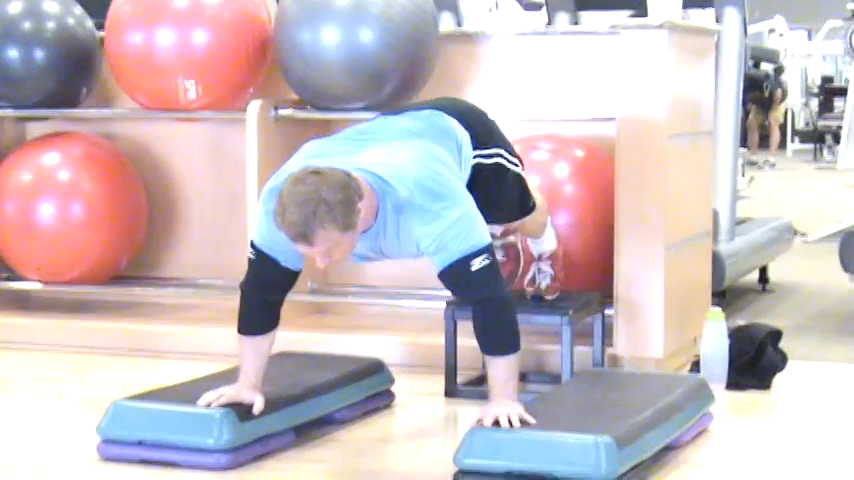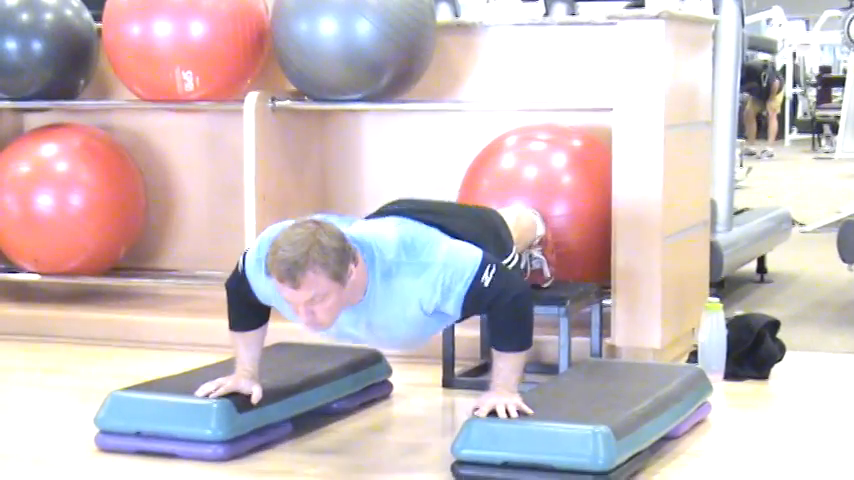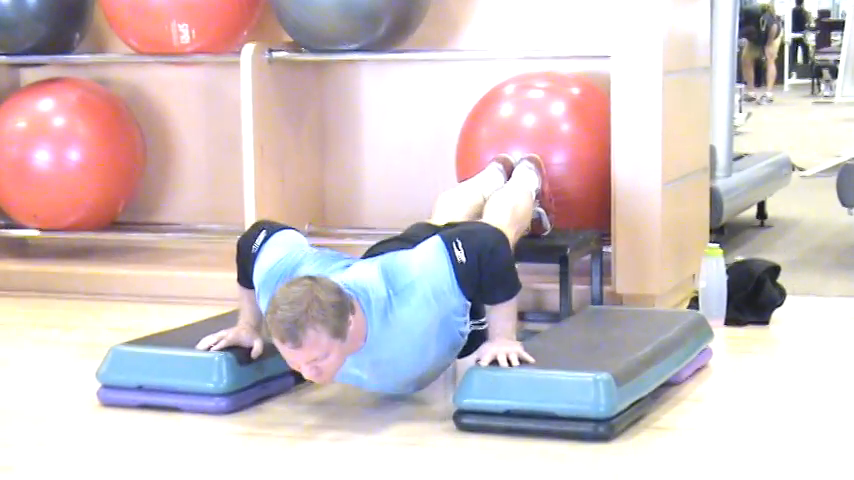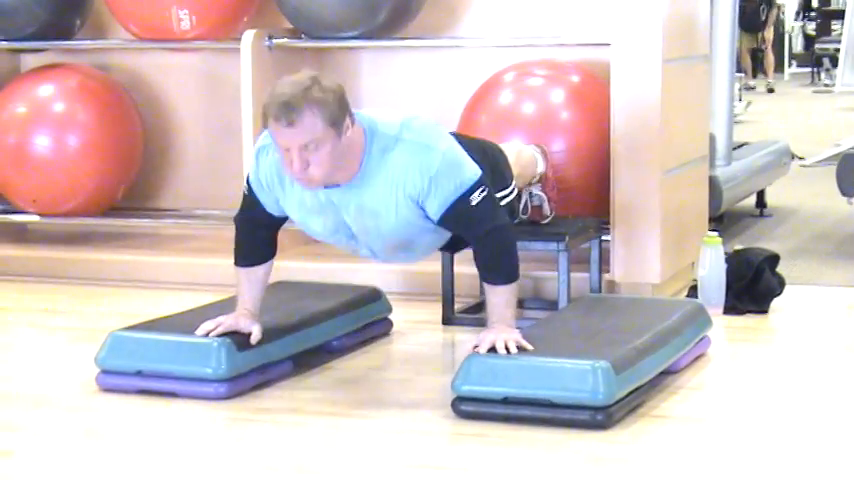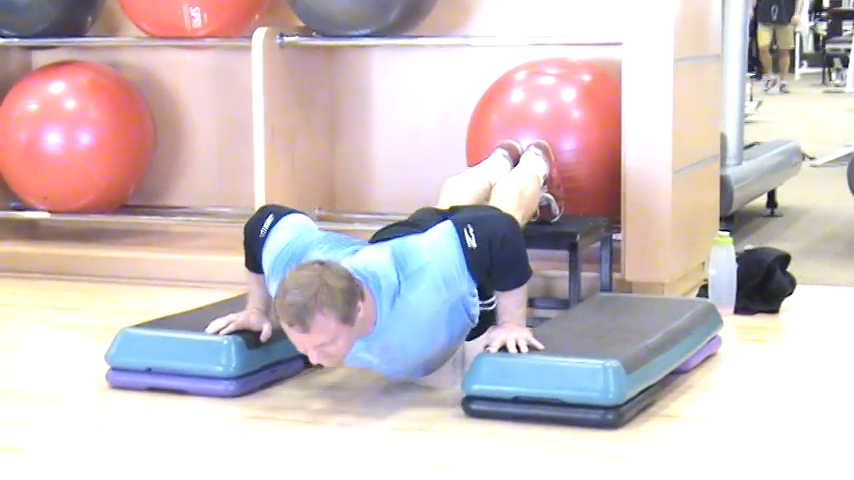
dt=0.7s
person 1, frame 1
left shoulder: (426, 200)
right shoulder: (281, 198)
left elbow: (488, 294)
right elbow: (261, 288)
left wrist: (504, 398)
right wrist: (248, 383)
left hip: (463, 136)
left knee: (519, 211)
left ankle: (545, 253)
right ankle: (490, 238)
person 1, frame 2
left shoulder: (415, 266)
right shoulder: (273, 253)
left elbow: (513, 295)
right elbow: (240, 289)
left wrist: (504, 388)
right wrist: (246, 372)
left hip: (459, 244)
left knee: (501, 232)
left ankle: (530, 222)
right ankle: (510, 217)
person 1, frame 3
left shoulder: (405, 301)
right shoulder: (280, 280)
left elbow: (489, 247)
right elbow: (258, 237)
left wrist: (503, 337)
right wrist: (247, 325)
right hip: (392, 255)
left knee: (501, 223)
right knee: (443, 220)
left ankle: (527, 177)
right ankle: (494, 172)
person 1, frame 4
left shoulder: (420, 155)
right shoulder: (270, 157)
left elbow: (493, 232)
right elbow: (254, 224)
left wrist: (502, 325)
right wrist: (246, 311)
left hip: (476, 184)
left knee: (509, 167)
left ankle: (533, 162)
person 1, frame 5
left shoulder: (417, 285)
right shoulder: (287, 263)
left elbow: (501, 233)
right elbow: (265, 221)
left wrist: (512, 323)
right wrist: (256, 310)
right hip: (399, 237)
left knee: (503, 208)
right knee: (449, 203)
left ankle: (535, 163)
right ankle: (500, 160)
